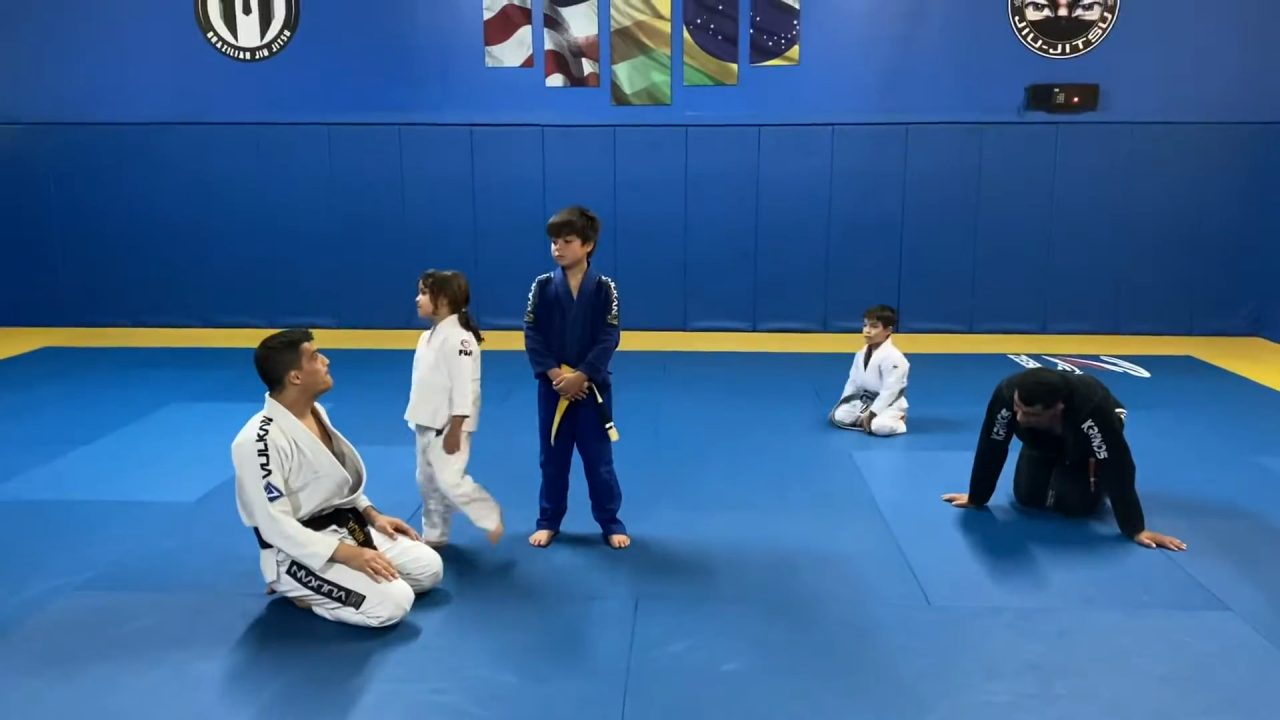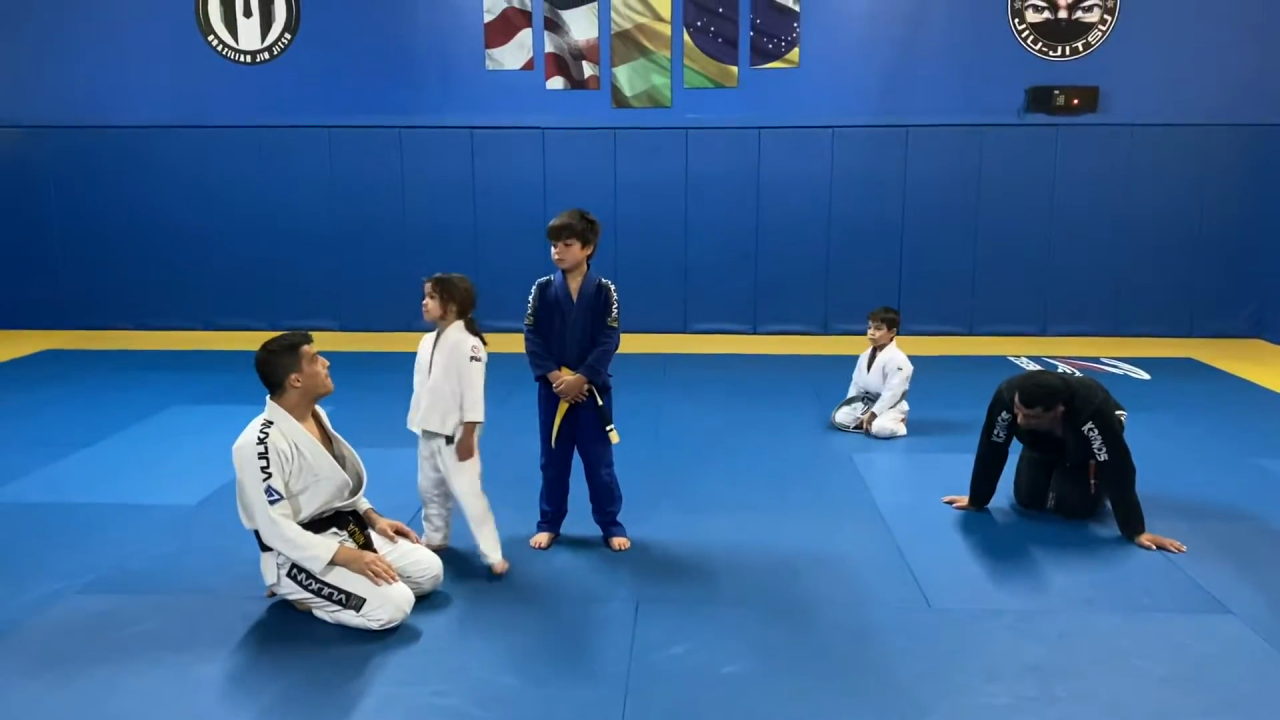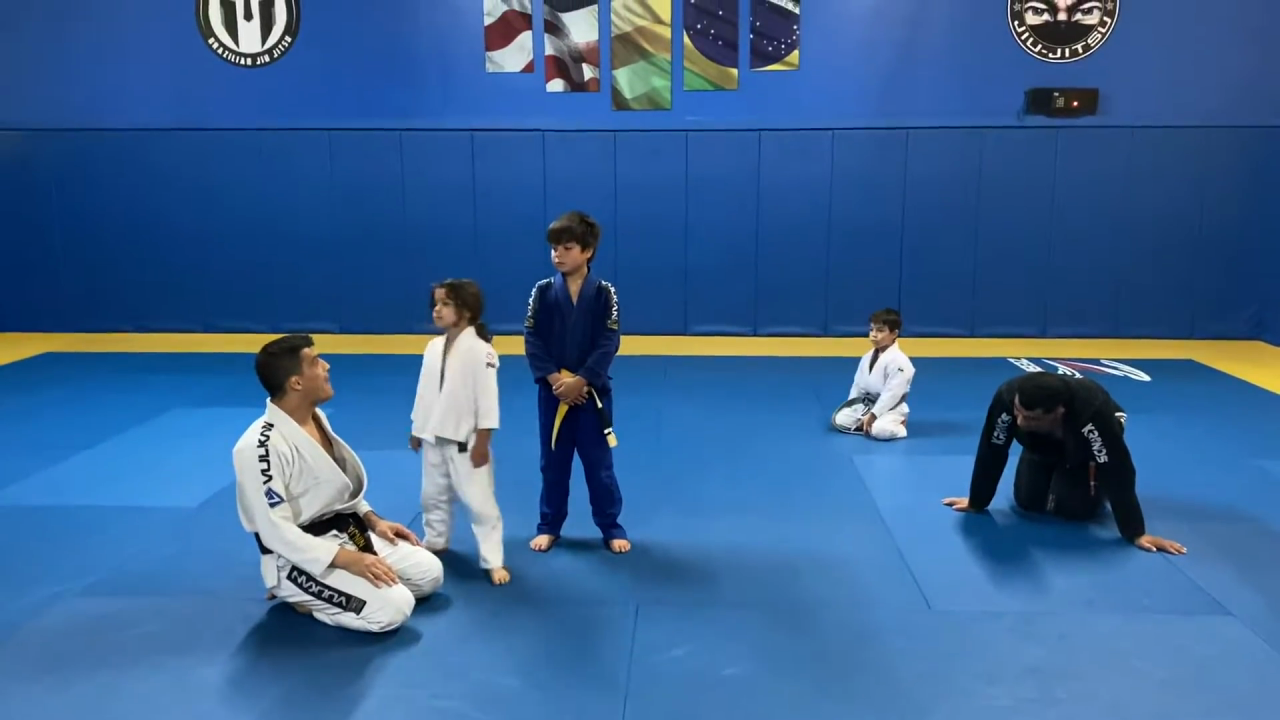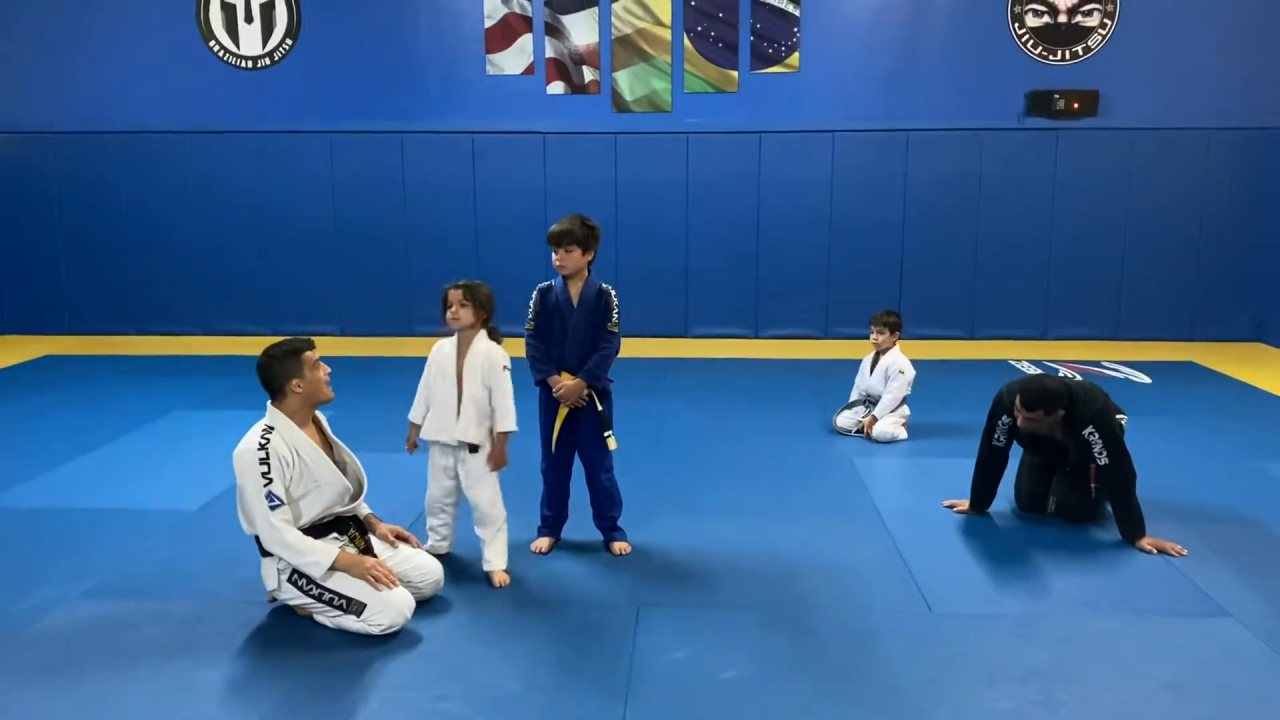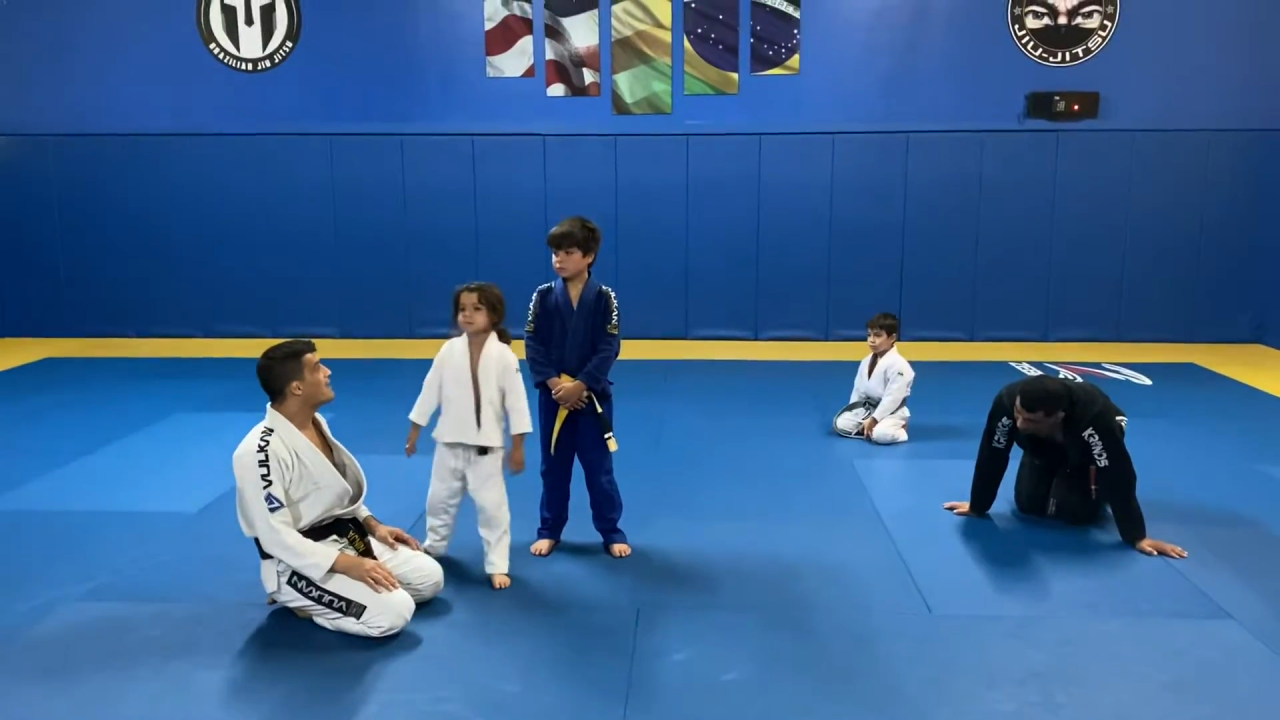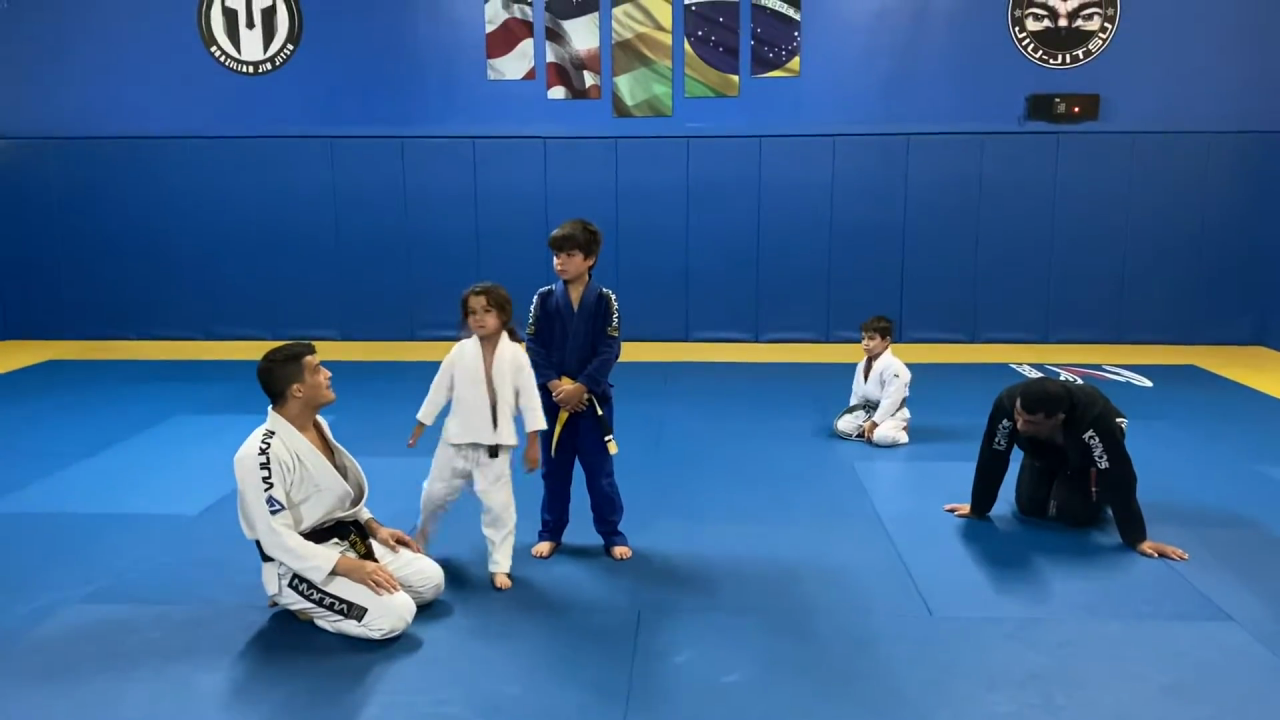
dt=0.1s
person 1, frame 1
left shoulder: (604, 288)
right shoulder: (542, 287)
left elbow: (608, 340)
right elbow: (533, 336)
left wrist: (580, 376)
right wrist: (554, 374)
left hip: (592, 385)
right hip: (552, 386)
left knee: (598, 458)
right knee: (552, 457)
left ankle: (611, 522)
right ankle: (548, 521)
person 1, frame 2
left shoulder: (604, 291)
right shoulder: (542, 289)
left elbow: (607, 342)
right elbow: (533, 339)
left wrist: (580, 378)
right wrist: (555, 376)
left hip: (593, 388)
right hip: (552, 388)
left knee: (599, 460)
right knee: (553, 460)
left ankle: (611, 524)
right ankle: (549, 523)
person 1, frame 3
left shoulder: (603, 293)
right shoulder: (542, 292)
left elbow: (607, 345)
right elbow: (533, 341)
left wrist: (580, 381)
right wrist: (555, 379)
left hip: (593, 391)
right hip: (553, 391)
left knee: (599, 463)
right knee: (553, 462)
left ankle: (611, 527)
right ankle: (549, 526)
person 1, frame 4
left shoulder: (604, 296)
right shoulder: (543, 295)
left elbow: (608, 347)
right elbow: (533, 344)
left wrist: (580, 384)
right wrist: (555, 381)
left hip: (593, 393)
right hip: (553, 393)
left knee: (599, 466)
right knee: (554, 465)
left ankle: (612, 529)
right ankle: (550, 528)
person 1, frame 5
left shoulder: (604, 298)
right shoulder: (543, 296)
left elbow: (608, 349)
right elbow: (533, 345)
left wrist: (580, 385)
right wrist: (554, 383)
left hip: (593, 395)
right hip: (553, 395)
left knee: (599, 467)
right knee: (553, 466)
left ankle: (612, 531)
right ankle: (549, 530)
person 1, frame 6
left shoulder: (605, 300)
right shoulder: (544, 299)
left elbow: (608, 351)
right elbow: (533, 348)
left wrist: (580, 388)
right wrist: (555, 386)
left hip: (593, 398)
right hip: (553, 397)
left knee: (600, 470)
right knee: (554, 469)
left ankle: (612, 534)
right ankle: (550, 533)
person 2, frame 1
left shoulder: (459, 338)
right shoulder: (428, 336)
left elbow: (464, 388)
left wrist: (454, 431)
right wrist: (418, 420)
left hip: (448, 426)
right hip: (427, 425)
left knee: (449, 482)
right knee: (428, 484)
left ankle: (490, 517)
right ankle: (434, 536)
person 2, frame 2
left shoulder: (468, 344)
right shoulder: (428, 341)
left elbow: (473, 393)
left wrist: (467, 437)
right wrist: (415, 424)
left hip: (456, 434)
right hip: (428, 431)
left knee: (467, 493)
right knee: (430, 490)
left ankle: (492, 555)
right ankle: (434, 538)
person 2, frame 3
left shoulder: (481, 350)
right shoulder: (434, 346)
left elbow: (488, 399)
right elbow: (425, 391)
left wrist: (481, 443)
right wrist: (416, 429)
left hip: (465, 440)
right hip: (436, 437)
left knee: (479, 501)
right knee: (433, 495)
left ankle: (494, 562)
right ankle: (435, 542)
person 2, frame 4
left shoulder: (493, 353)
right shoulder: (441, 349)
left elbow: (503, 399)
right elbow: (426, 390)
left wrist: (500, 445)
right wrist: (414, 428)
left hip: (477, 443)
right hip: (442, 440)
left knee: (486, 504)
right knee: (438, 498)
left ankle: (496, 564)
right ankle: (437, 545)
person 2, frame 5
left shoulder: (503, 355)
right shoulder: (450, 350)
left elbow: (517, 401)
right elbow: (430, 390)
left wrist: (517, 447)
right wrist: (415, 430)
left hip: (486, 445)
right hip: (451, 441)
left knee: (492, 506)
right knee: (440, 498)
left ankle: (497, 566)
right ankle: (434, 545)
person 2, frame 6
left shoulder: (515, 354)
right shoulder: (460, 352)
left elbow: (528, 396)
right elbow: (439, 390)
left wrist: (533, 441)
right wrist: (418, 428)
left hip: (494, 445)
right hip: (458, 439)
left knee: (497, 506)
right knee: (437, 492)
left ankle: (499, 567)
right ankle: (424, 526)
person 3, frame 1
left shoulder: (314, 412)
right shoulder: (260, 441)
right elbow: (275, 526)
left wrist: (372, 515)
right wrist: (347, 555)
right hip: (297, 552)
left knee: (429, 568)
right knee: (392, 603)
left ankle: (320, 587)
right ankle: (298, 589)
person 3, frame 2
left shoulder: (314, 414)
right shoulder: (260, 444)
right elbow: (275, 528)
left wrist: (373, 517)
right wrist: (347, 558)
right hip: (298, 555)
left knee: (429, 571)
right knee: (393, 605)
left ankle: (331, 587)
right ankle: (297, 592)
person 3, frame 3
left shoulder: (315, 417)
right shoulder: (261, 447)
right elbow: (276, 531)
left wrist: (373, 520)
right wrist: (348, 560)
right hip: (298, 557)
left knee: (429, 573)
right knee: (393, 608)
left ankle: (329, 590)
right ankle: (298, 595)
person 3, frame 4
left shoulder: (315, 420)
right shoulder: (262, 449)
right elbow: (276, 534)
left wrist: (373, 523)
right wrist: (348, 563)
right hip: (299, 561)
left knee: (430, 576)
right knee: (394, 611)
left ankle: (320, 595)
right ankle: (298, 597)
person 3, frame 5
left shoulder: (315, 422)
right shoulder: (261, 452)
right elbow: (276, 537)
left wrist: (373, 525)
right wrist: (348, 565)
right hip: (298, 563)
left knee: (429, 578)
right knee: (393, 613)
left ankle: (322, 597)
right ankle: (299, 600)
person 3, frame 6
left shoulder: (316, 424)
right shoulder: (262, 454)
right elbow: (276, 539)
left wrist: (375, 527)
right wrist: (349, 568)
right hip: (300, 566)
left knee: (430, 581)
right knee: (394, 615)
left ankle: (324, 599)
right ankle: (299, 602)
person 4, frame 1
left shoulder: (1094, 407)
right shoulder: (1007, 393)
left elbow: (1117, 468)
right elbow: (991, 449)
left wrist: (1135, 529)
right wrist: (976, 498)
left hip: (1085, 446)
right hip: (1043, 442)
left knee: (1074, 503)
right knee: (1027, 497)
left ankle: (1095, 484)
right ankle: (1055, 472)
person 4, frame 2
left shoulder: (1094, 410)
right shoulder: (1007, 395)
left elbow: (1118, 470)
right elbow: (991, 451)
left wrist: (1135, 531)
right wrist: (976, 500)
left hip: (1086, 448)
right hip: (1043, 444)
left knee: (1075, 505)
right knee: (1027, 499)
left ankle: (1096, 485)
right ankle: (1057, 473)
person 4, frame 3
left shoulder: (1094, 411)
right shoulder: (1007, 397)
left elbow: (1117, 472)
right elbow: (991, 453)
left wrist: (1135, 533)
right wrist: (976, 502)
left hip: (1085, 451)
right hip: (1043, 446)
left knee: (1075, 507)
right knee: (1028, 501)
left ankle: (1096, 488)
right ankle: (1056, 476)
person 4, frame 4
left shoulder: (1095, 414)
right shoulder: (1007, 399)
left elbow: (1119, 474)
right elbow: (992, 455)
left wrist: (1137, 535)
right wrist: (977, 504)
left hip: (1087, 452)
right hip: (1044, 448)
left knee: (1075, 509)
right knee: (1028, 503)
left ankle: (1096, 490)
right ankle: (1056, 477)
person 4, frame 5
left shoulder: (1094, 416)
right shoulder: (1007, 401)
left elbow: (1118, 476)
right elbow: (992, 457)
left wrist: (1136, 537)
right wrist: (977, 506)
left hip: (1086, 454)
right hip: (1043, 450)
left knee: (1076, 511)
right knee: (1028, 505)
left ankle: (1096, 492)
right ankle: (1056, 480)
person 4, frame 6
left shoulder: (1095, 418)
right shoulder: (1008, 402)
left elbow: (1119, 478)
right elbow: (992, 459)
left wrist: (1137, 539)
right wrist: (978, 508)
left hip: (1087, 455)
right hip: (1044, 451)
left knee: (1076, 513)
right knee: (1029, 507)
left ankle: (1096, 494)
right ankle: (1057, 481)
